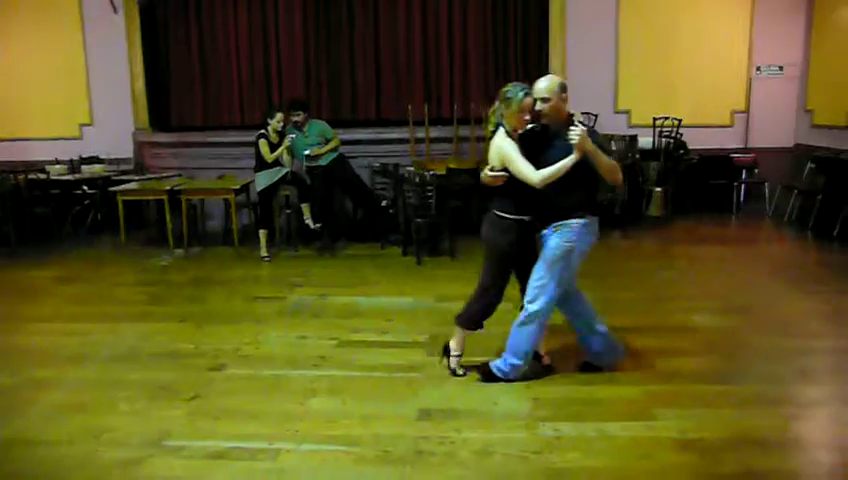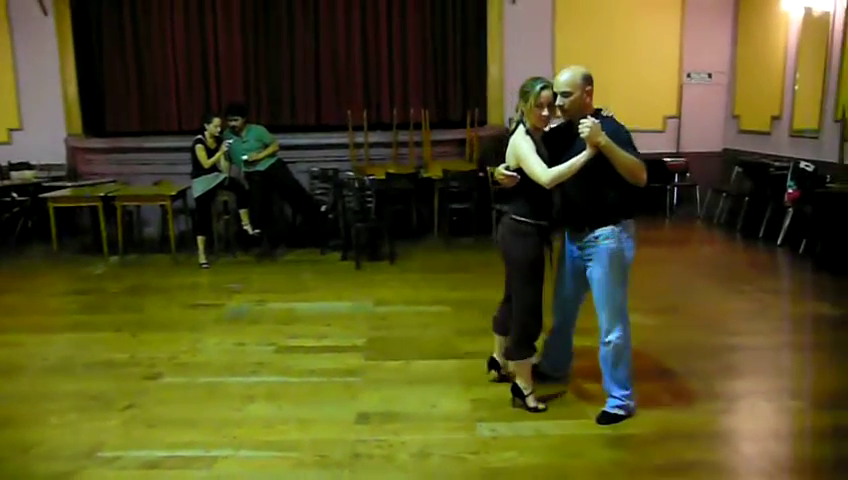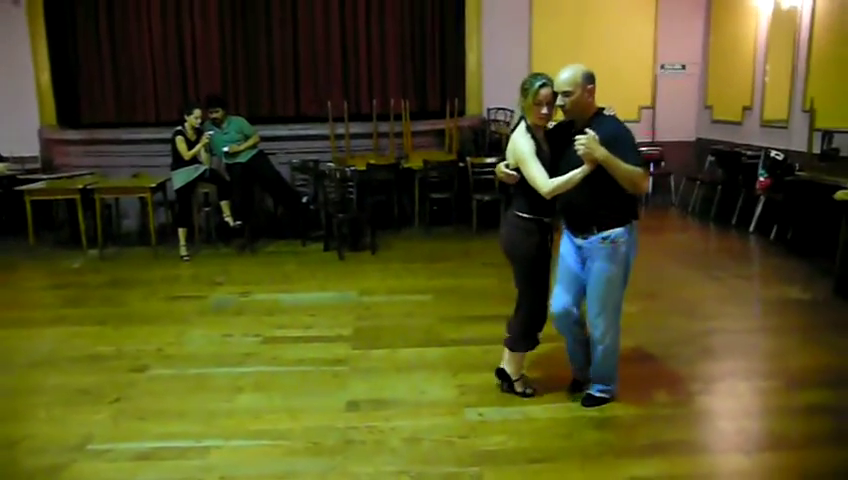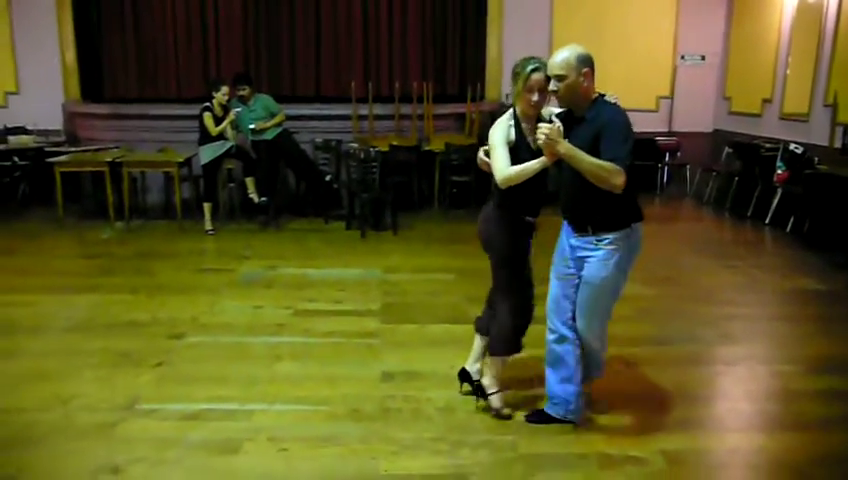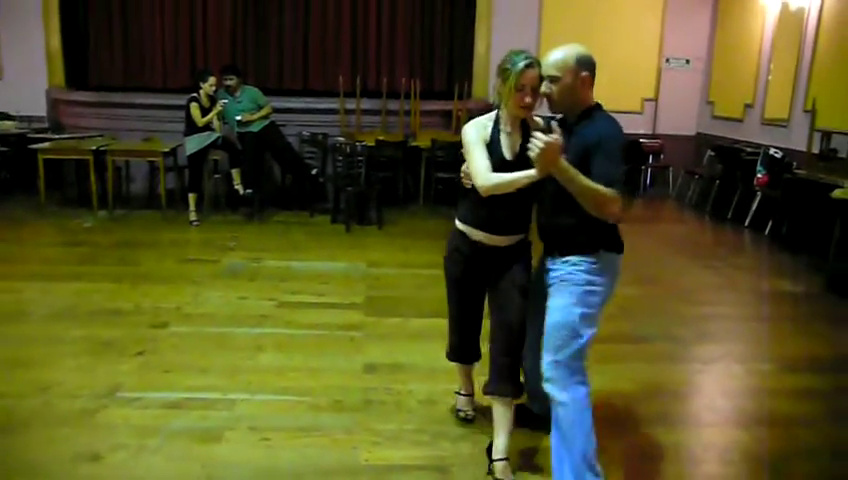
dt=1s
person 1, frame 1
left shoulder: (580, 134)
left elbow: (616, 178)
left wrist: (588, 148)
left hip: (574, 227)
right hip: (553, 227)
left knee: (539, 294)
right knee: (565, 293)
left ankle: (511, 366)
right ankle: (605, 352)
person 1, frame 2
left shoulder: (610, 129)
right shoulder: (558, 135)
left elbow: (640, 177)
left wrist: (602, 143)
right wrist: (505, 172)
left hip: (608, 237)
right hip: (574, 236)
left knee: (611, 320)
right knee: (563, 308)
left ankle: (621, 399)
right ankle: (554, 366)
person 1, frame 3
left shoulder: (614, 131)
right shoulder: (559, 132)
left elbow: (639, 185)
left wrist: (602, 155)
right wrist: (508, 169)
left hip: (609, 237)
right hip: (573, 235)
left knee: (602, 318)
right knee: (562, 308)
left ankle: (603, 385)
right ankle: (585, 367)
person 1, frame 4
left shoulder: (611, 119)
right shoulder: (564, 120)
left elbow: (615, 180)
left wrist: (563, 148)
left hip: (612, 237)
right hip: (573, 232)
left knee: (588, 323)
right knee: (559, 320)
left ankle: (589, 370)
right ankle: (563, 404)
person 1, frame 5
left shoulder: (604, 133)
right shoulder: (564, 127)
left elbow: (611, 208)
right elbow: (550, 186)
left wrist: (557, 165)
left hip: (587, 264)
right hip: (559, 257)
left knee: (561, 371)
right knee: (533, 339)
right ankle: (542, 407)
person 2, frame 1
left shoulder: (513, 137)
right shoulder: (504, 143)
right elbow: (537, 179)
right wrist: (575, 155)
left hip: (519, 225)
right hip: (504, 227)
right knee: (489, 291)
left ankle: (535, 349)
right ankle: (453, 349)
person 2, frame 2
left shoulder: (541, 136)
right shoulder: (521, 141)
right elbow: (547, 179)
right wrist: (588, 152)
left hip: (527, 230)
right hip: (521, 232)
left knee: (515, 299)
right knee: (527, 308)
left ankle: (498, 358)
right ankle: (523, 387)
person 2, frame 3
left shoulder: (546, 133)
right shoulder: (522, 140)
right elbow: (546, 188)
right wrist: (588, 166)
left hip: (534, 227)
right hip: (524, 230)
left knee: (532, 299)
right knee: (533, 301)
left ankle: (508, 365)
right ankle: (512, 373)
person 2, frame 4
left shoulder: (547, 122)
right shoulder: (502, 128)
right elbow: (504, 177)
right wrist: (545, 160)
left hip: (522, 224)
right hip: (502, 223)
left knee: (503, 299)
right knee: (518, 304)
left ankle: (474, 369)
right ankle: (490, 381)
person 2, frame 5
left shoulder: (541, 130)
right shoulder: (477, 128)
right elbow: (485, 183)
right wrist: (537, 171)
left hip: (514, 252)
right hip: (467, 246)
left knee: (508, 343)
right knee: (463, 326)
right ankle: (465, 389)
person 3, frame 1
left shoulder: (281, 135)
right shoulder: (262, 136)
left elbow: (285, 157)
right elbow: (269, 158)
left wrist: (289, 170)
right wrist: (283, 147)
left hip: (279, 170)
right hip: (264, 174)
left knee: (303, 183)
right knee: (265, 210)
left ankle: (307, 218)
right ankle: (263, 248)
person 3, frame 2
left shoulder: (218, 140)
right shoulder: (199, 142)
left elbow: (223, 165)
right elbow: (206, 164)
right wrist: (221, 152)
left hip: (216, 175)
right hip: (201, 180)
left knee: (241, 189)
right knee: (203, 216)
left ankle: (246, 224)
right ankle: (201, 254)
person 3, frame 3
left shoulder: (199, 132)
right shoulder: (179, 133)
left elbow: (203, 158)
right elbow: (186, 156)
right wrist: (201, 144)
left hip: (196, 167)
right hip: (181, 171)
left knee: (223, 181)
right knee: (184, 207)
left ankle: (227, 216)
right ankle: (182, 246)
person 3, frame 4
left shoulder: (225, 108)
right shoulder: (206, 109)
right elbow: (213, 132)
left wrist: (233, 142)
right wrist: (228, 120)
left hip: (223, 143)
right hip: (208, 147)
left knee: (248, 158)
right knee: (210, 183)
left ankle: (252, 192)
right ankle: (207, 220)
person 3, frame 5
left shoulder: (212, 99)
right shoulder: (193, 100)
right elbow: (200, 122)
left wrist: (219, 135)
right wrist: (216, 111)
left hip: (209, 134)
right hip: (195, 138)
left knee: (234, 149)
right knee: (195, 174)
left ankle: (237, 184)
right ankle: (192, 211)
person 4, frame 1
left shoulder: (319, 125)
right shoulder: (289, 131)
left elbow: (337, 140)
left wrist: (322, 150)
left hip: (334, 160)
right hip: (315, 170)
left knee: (357, 187)
right knee: (322, 204)
left ankle: (382, 215)
right ankle: (333, 234)
person 4, frame 2
left shoulder: (257, 130)
right shoulder: (227, 136)
left elbow: (275, 145)
left wrist: (260, 155)
left hip: (272, 165)
right hip: (254, 174)
left knee: (296, 192)
right knee: (261, 209)
left ankle: (320, 221)
right ankle: (272, 240)
person 4, frame 3
left shoulder: (238, 121)
right shoulder: (207, 128)
left elbow: (256, 137)
left wrist: (240, 147)
left hip: (253, 156)
right hip: (234, 165)
left knee: (276, 182)
right knee: (241, 199)
left ankle: (301, 209)
right ankle: (250, 231)
person 4, frame 4
left shoulder: (264, 100)
right shoulder: (234, 105)
left elbow: (282, 115)
left wrist: (267, 125)
left hip: (277, 134)
right hip: (259, 142)
left knee: (299, 158)
right knee: (267, 172)
left ankle: (322, 184)
right ankle: (271, 208)
person 4, frame 5
left shoulder: (251, 92)
right shoulder: (221, 96)
left elbow: (269, 108)
left wrist: (254, 117)
left hip: (264, 126)
right hip: (245, 133)
left knee: (284, 150)
right knee: (252, 161)
left ankle: (307, 178)
right ankle: (257, 198)
